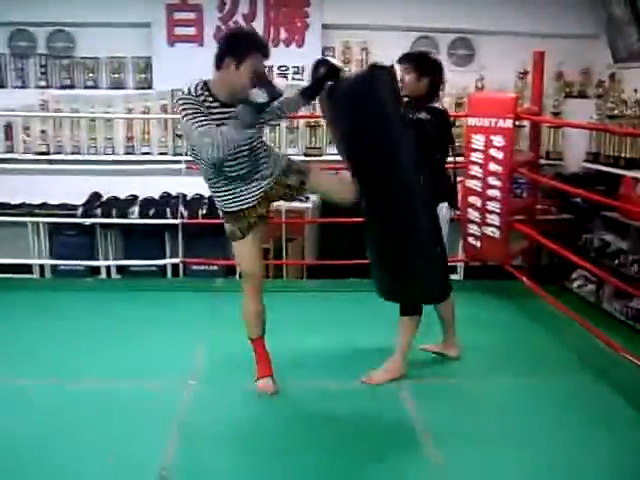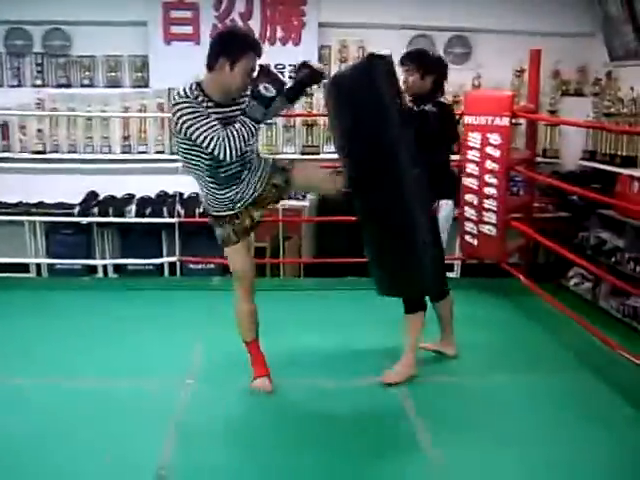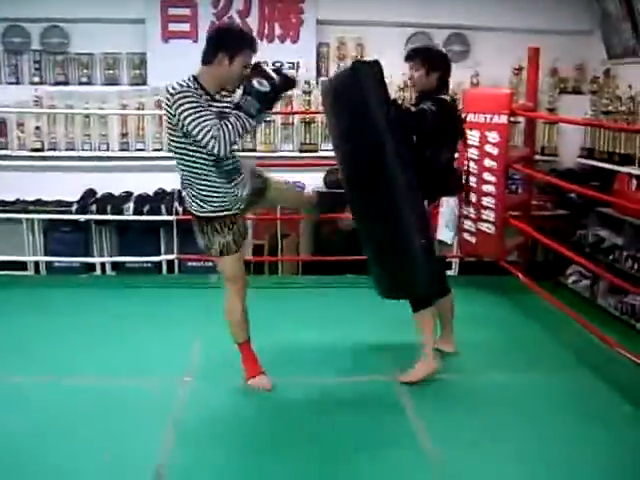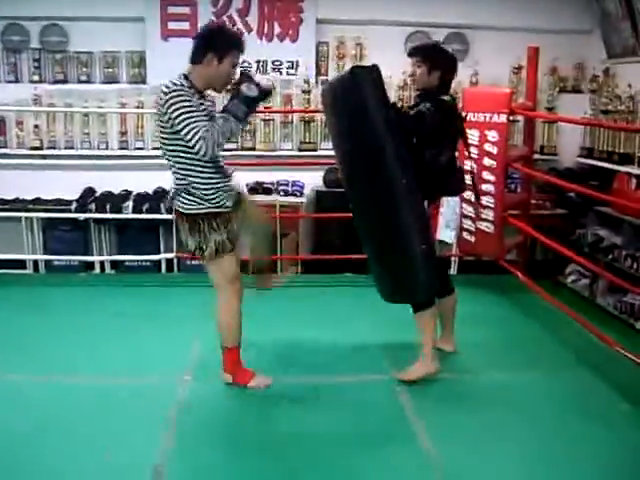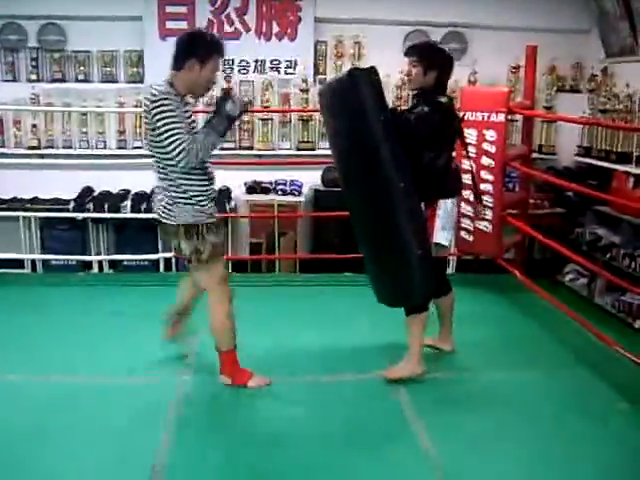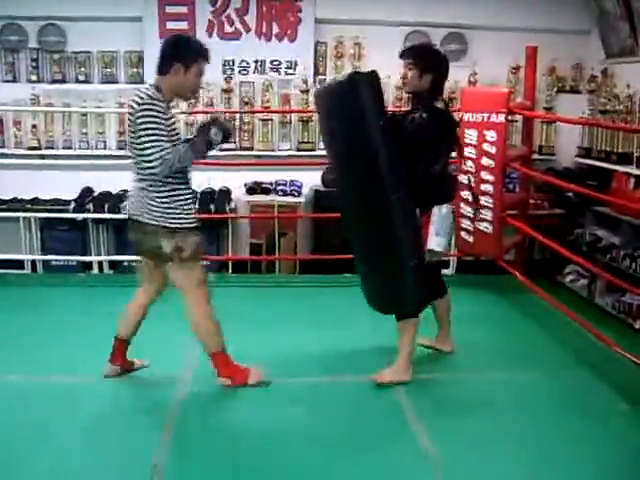
dt=0.1s
person 1, frame 1
left shoulder: (247, 96)
right shoulder: (190, 102)
left elbow: (275, 113)
right elbow: (212, 151)
left wrist: (314, 86)
right wrist: (251, 113)
left hip: (272, 173)
right hip: (237, 201)
left knee: (348, 191)
right knee: (252, 283)
right ankle: (262, 362)
person 1, frame 2
left shoulder: (237, 96)
right shoulder: (184, 103)
left elbow: (262, 113)
right elbow: (225, 150)
left wrist: (297, 88)
right wrist: (257, 107)
left hip: (259, 177)
right hip: (226, 206)
left knee: (333, 183)
right knee: (244, 284)
right ankle: (257, 362)
person 1, frame 3
left shoulder: (217, 94)
right shoulder: (181, 96)
left elbow: (234, 124)
right elbow: (220, 142)
left wrist: (271, 93)
right wrist: (252, 103)
left hip: (240, 185)
right hip: (214, 207)
left knee: (298, 198)
right knee: (236, 286)
right ankle: (250, 364)
person 1, frame 4
left shoulder: (198, 94)
right shoulder: (175, 95)
right elbow: (205, 146)
left wrist: (247, 101)
right wrist: (238, 108)
left hip: (218, 191)
right hip: (201, 207)
left knee: (259, 224)
right knee: (230, 287)
left ankle: (261, 274)
right ankle: (234, 368)
person 1, frame 5
left shoulder: (172, 98)
right shoulder: (165, 101)
right elbow: (185, 157)
left wrist: (219, 120)
right wrist: (219, 123)
left hip: (182, 209)
right hip: (189, 214)
left knee: (201, 277)
right knee: (220, 292)
left ankle: (176, 323)
right ankle: (232, 369)
person 1, frame 6
left shoulder: (153, 101)
right shoulder: (150, 104)
right elbow: (159, 163)
left wrist: (200, 139)
right wrist: (201, 143)
left hip: (149, 214)
right hip: (165, 218)
left knee: (151, 287)
right knee: (197, 293)
left ankle: (117, 358)
right ankle: (228, 369)
person 2, frame 1
left shoulder: (432, 116)
right shoulder: (413, 114)
left hip: (430, 204)
right hip: (423, 203)
left ankle: (398, 361)
right ankle: (450, 342)
person 2, frame 2
left shoulder: (436, 110)
right shoulder: (420, 111)
left elbow: (406, 123)
left hip: (432, 201)
left ankle: (410, 357)
right ankle: (446, 341)
person 2, frame 3
left shoulder: (440, 107)
right shoulder: (426, 109)
left elbow: (407, 121)
right elbow: (406, 138)
left hip: (435, 199)
right hip: (425, 197)
right knee: (434, 271)
left ankle: (428, 357)
right ankle: (446, 338)
person 2, frame 4
left shoulder: (440, 106)
right shoulder: (429, 107)
left elbow: (407, 124)
right elbow: (407, 134)
left hip: (437, 199)
right hip: (429, 196)
right knee: (438, 271)
left ankle: (427, 358)
right ankle: (446, 337)
person 2, frame 5
left shoulder: (437, 108)
right shoulder: (426, 108)
left elbow: (405, 128)
right elbow: (405, 139)
left hip: (434, 200)
right hip: (427, 198)
right knee: (435, 271)
left ankle: (413, 359)
right ankle: (445, 336)
person 2, frame 6
left shoulder: (432, 113)
right shoulder: (424, 111)
left elbow: (403, 135)
right elbow: (401, 139)
left hip: (427, 205)
right hip: (426, 201)
right knee: (431, 273)
left ankle: (403, 364)
right ankle: (444, 338)
